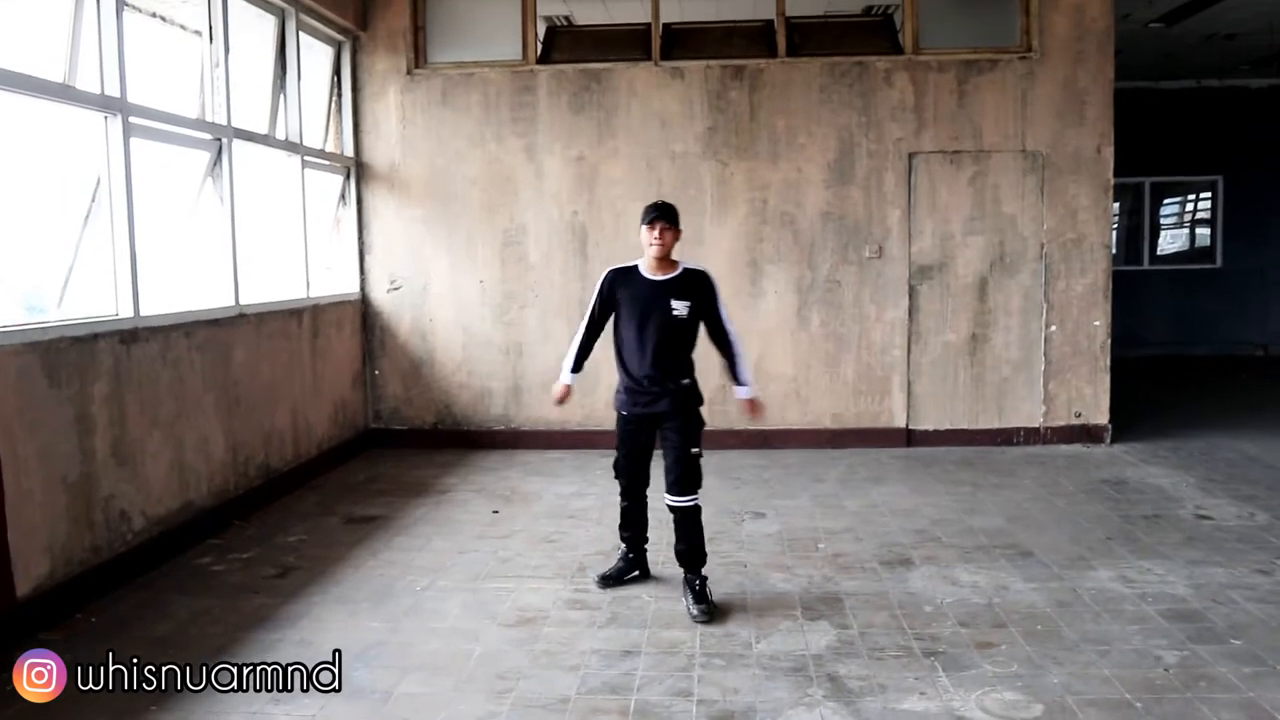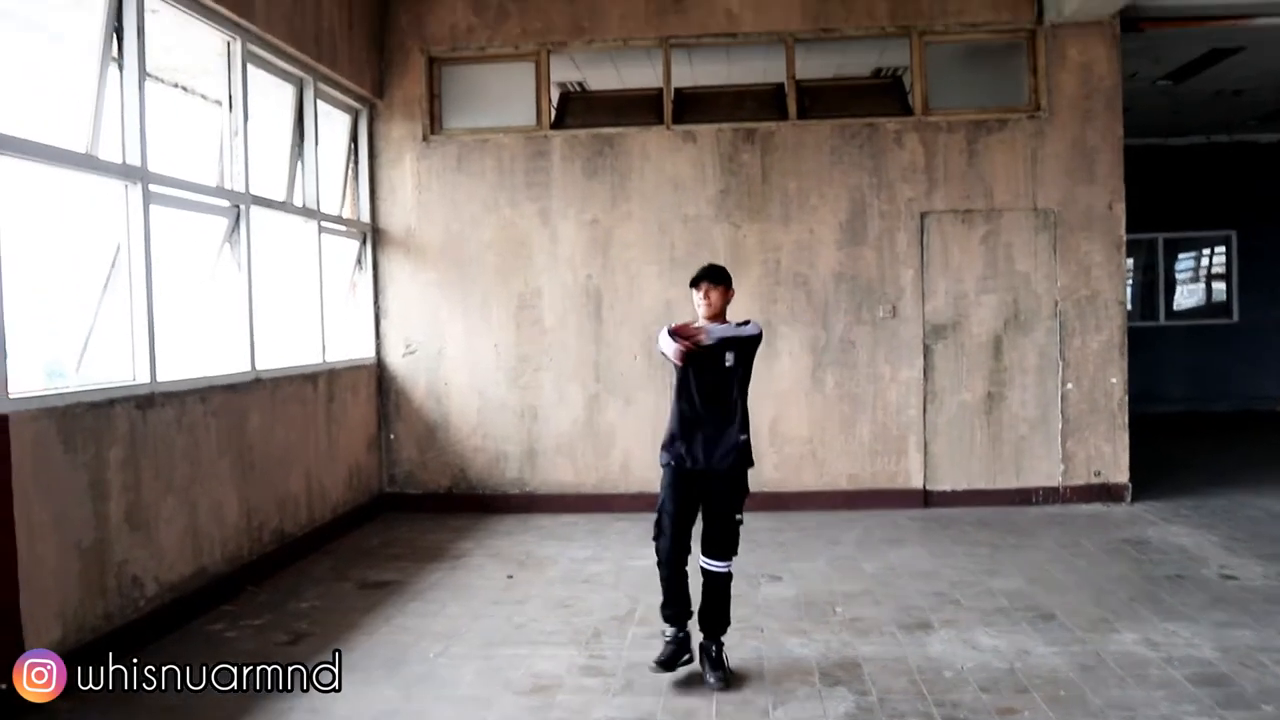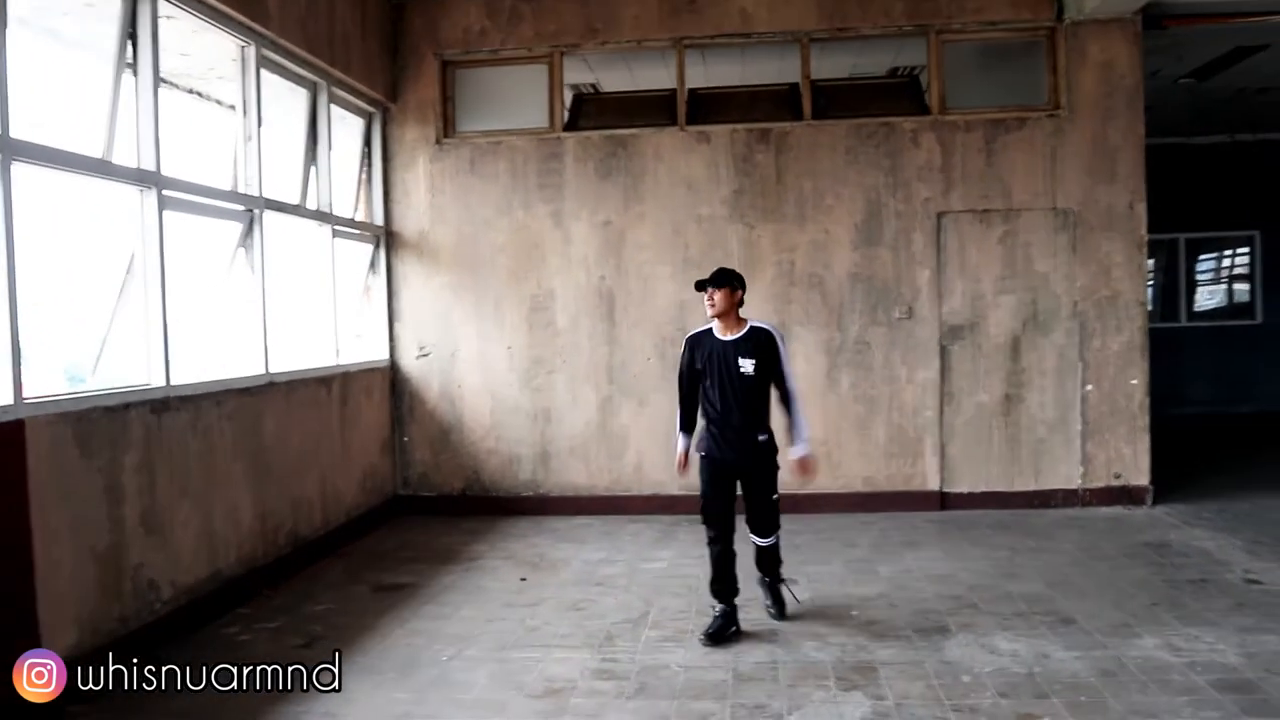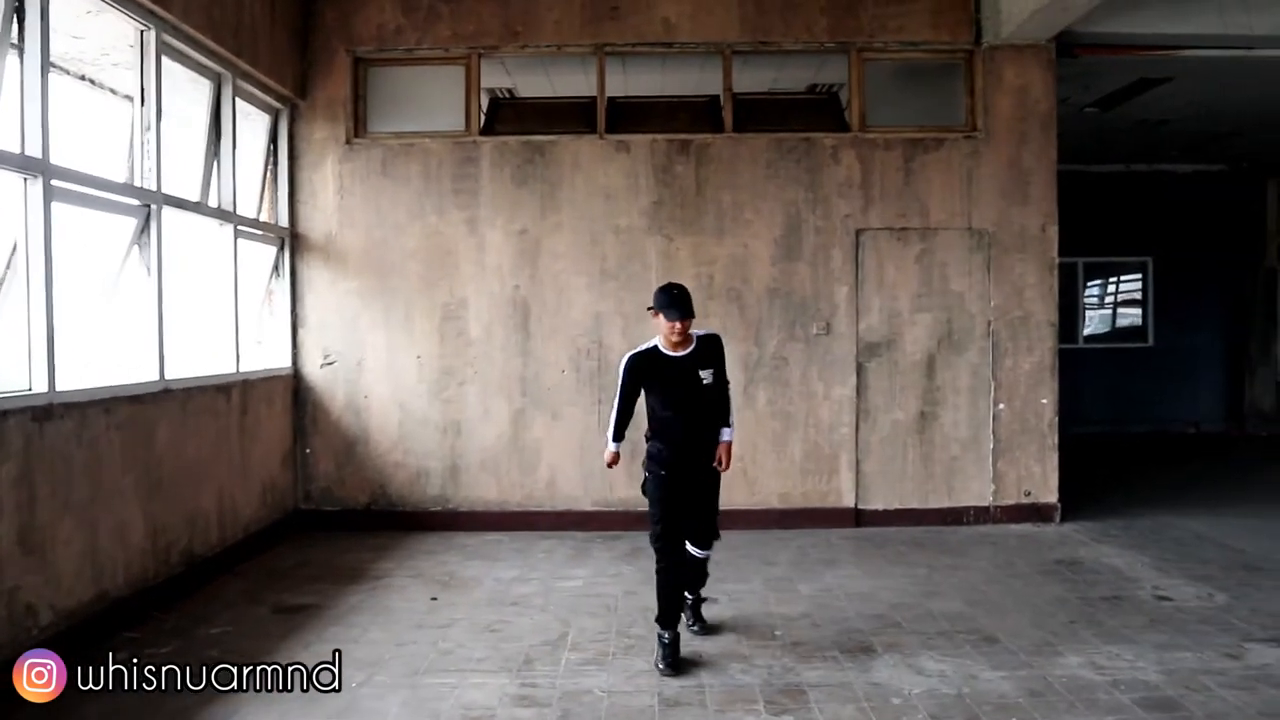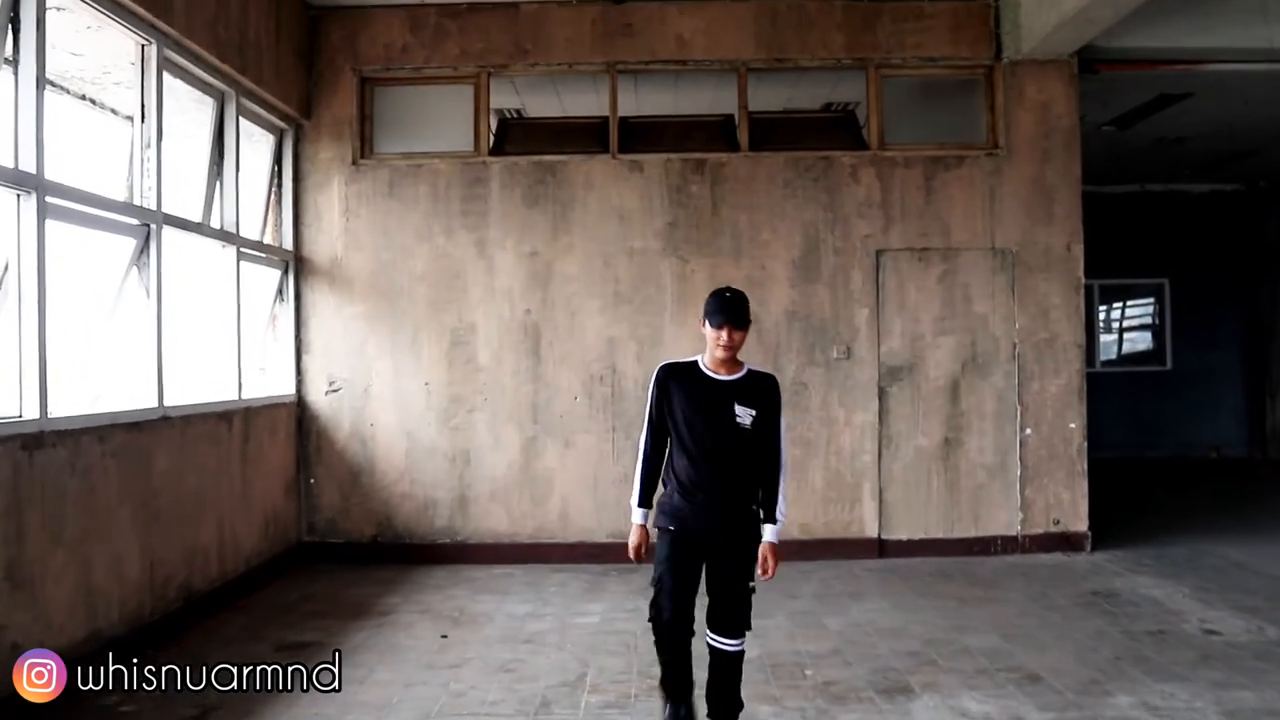
dt=1s
person 1, frame 1
left shoulder: (698, 282)
right shoulder: (617, 280)
left elbow: (722, 335)
right elbow: (592, 328)
left wrist: (743, 387)
right wrist: (568, 376)
left hip: (678, 401)
right hip: (632, 400)
left knee: (682, 493)
right knee: (630, 486)
left ankle: (694, 577)
right ankle: (633, 557)
person 1, frame 2
left shoulder: (747, 334)
right shoulder: (683, 333)
left elbow: (723, 335)
right elbow: (670, 339)
left wrist: (701, 333)
right wrist: (674, 342)
left hip: (728, 461)
right hip: (681, 457)
left knee: (719, 557)
right knee: (670, 546)
left ankle: (712, 642)
right ankle: (675, 634)
person 1, frame 3
left shoulder: (763, 338)
right shoulder: (695, 343)
left elbow: (787, 392)
right elbow: (687, 395)
left wrist: (800, 446)
right wrist: (683, 441)
left hip: (757, 449)
right hip: (713, 453)
left knee: (763, 528)
right knee: (718, 533)
left ankle: (771, 582)
right ankle: (726, 610)
person 1, frame 4
left shoulder: (711, 345)
right shoulder: (639, 362)
right elbow: (623, 405)
left wrist: (726, 437)
right wrist: (613, 446)
left hip: (705, 460)
right hip: (663, 465)
left knee: (702, 538)
right knee: (668, 550)
left ankle: (691, 597)
right ankle: (668, 633)
person 1, frame 5
left shoulder: (763, 388)
right shoulder: (671, 378)
left elbow: (771, 463)
right elbow: (651, 448)
left wrist: (771, 531)
right wrist: (639, 517)
left hip: (737, 526)
right hip: (678, 521)
left knee: (729, 632)
right knee: (668, 624)
